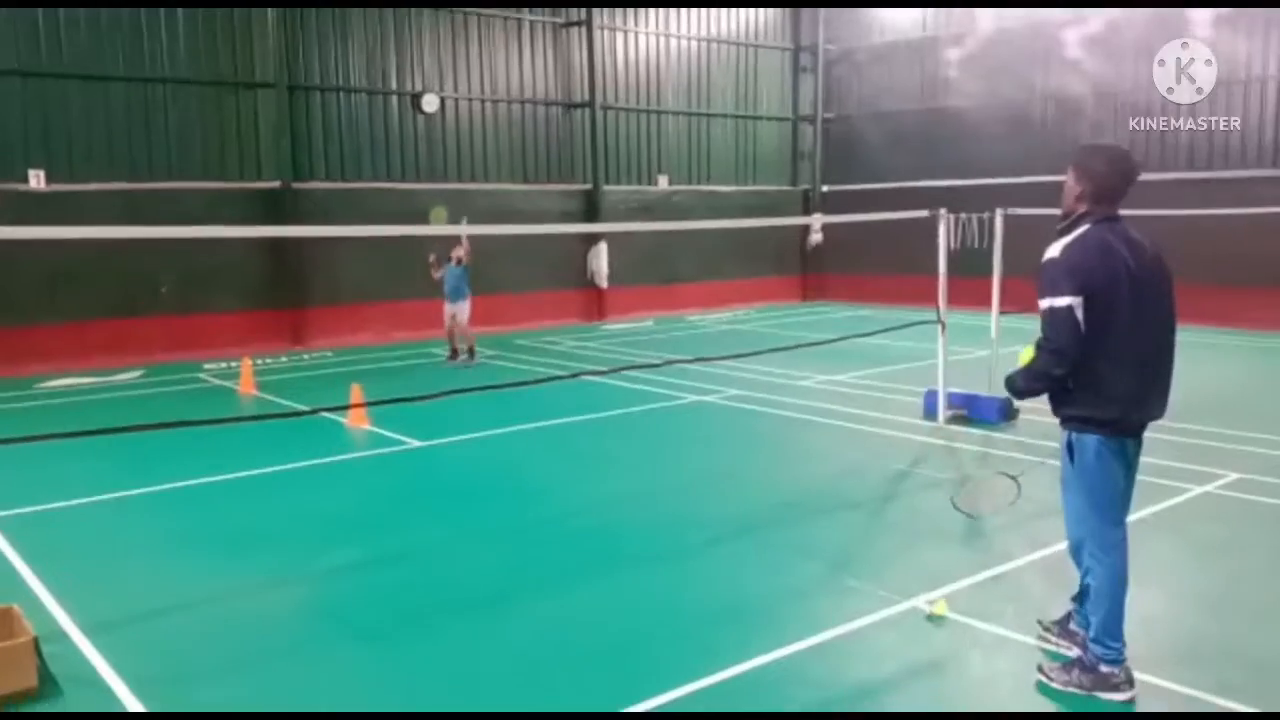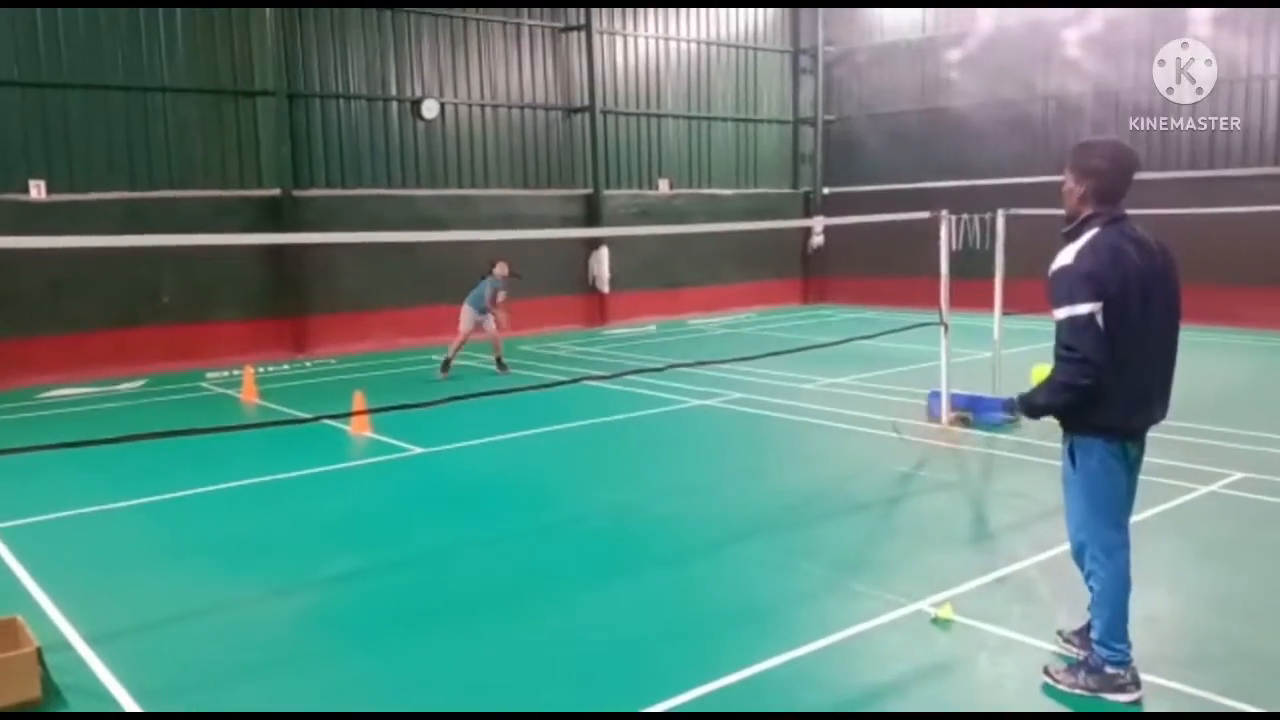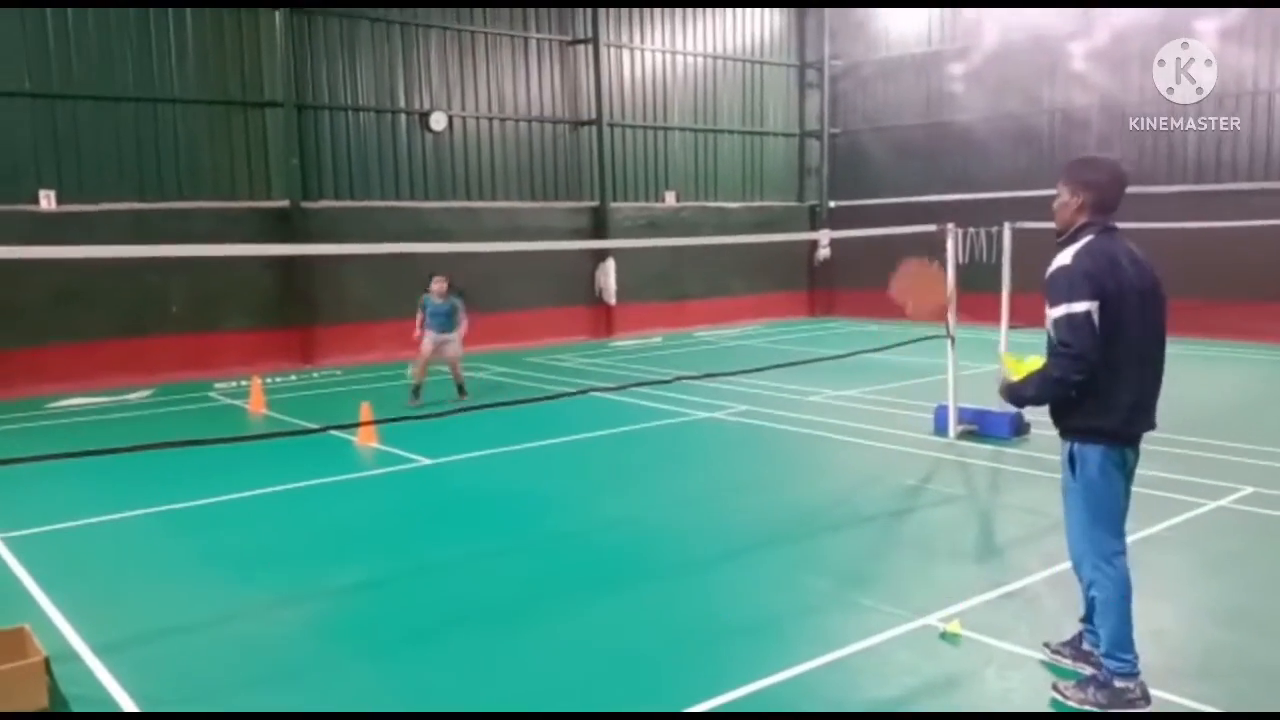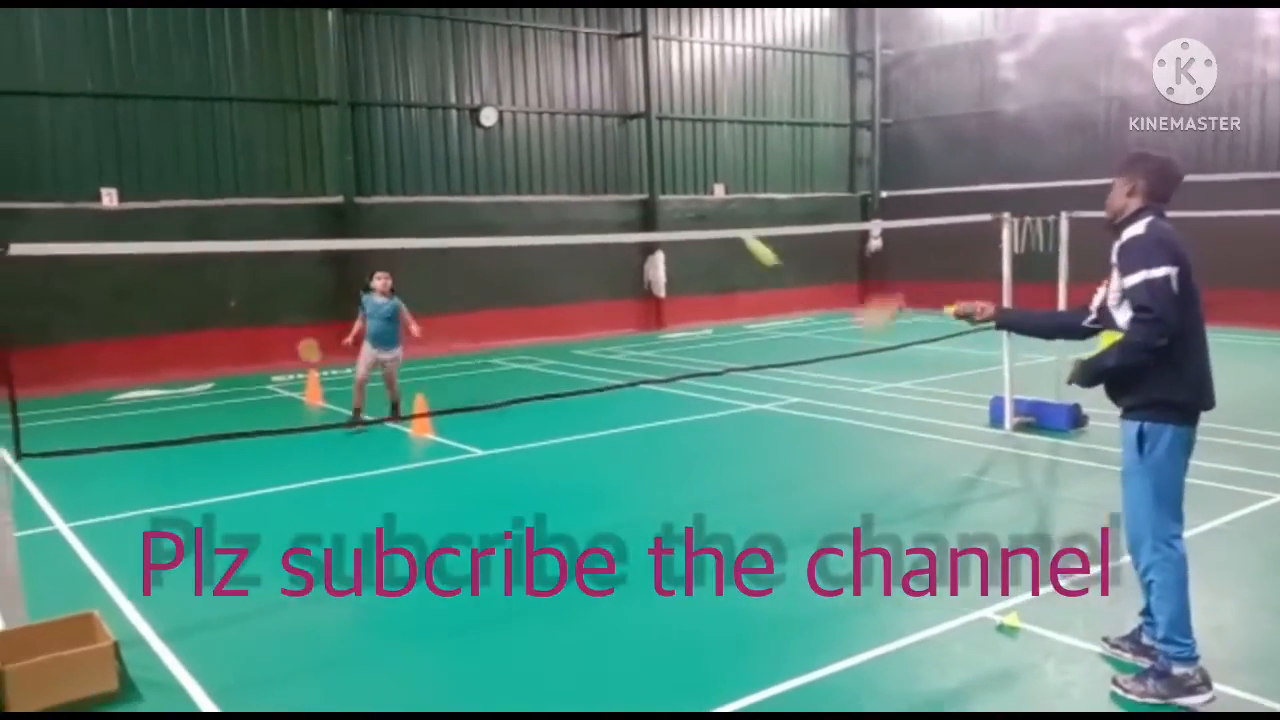
dt=0.7s
person 1, frame 1
left shoulder: (1069, 256)
right shoulder: (1143, 252)
left elbow: (1059, 350)
right elbow: (1151, 336)
left wrist: (1020, 381)
left hip: (1093, 417)
right hip: (1131, 410)
left knee: (1096, 534)
right knee: (1099, 528)
left ankle: (1106, 663)
right ankle: (1084, 621)
person 1, frame 2
left shoulder: (1079, 261)
right shoulder: (1151, 250)
left elbow: (1081, 361)
right elbow: (1154, 337)
left wrist: (1036, 401)
left hip: (1096, 423)
right hip: (1136, 414)
left knee: (1097, 541)
right knee: (1108, 534)
left ankle: (1111, 666)
right ankle: (1100, 629)
person 1, frame 3
left shoulder: (1075, 265)
right shoulder: (1132, 260)
left elbow: (1073, 361)
left wrist: (1020, 390)
right wrist: (1062, 383)
left hip: (1093, 430)
right hip: (1125, 420)
left knee: (1097, 548)
right knee: (1098, 543)
left ankle: (1121, 680)
right ankle: (1096, 640)
person 1, frame 4
left shoulder: (1143, 240)
right shoulder: (1143, 244)
left elbow: (1155, 328)
right elbow: (1085, 320)
left wrist: (1095, 368)
right wrist: (999, 315)
left hip: (1158, 409)
right hip: (1158, 406)
left knee: (1153, 533)
right knee: (1147, 529)
left ankle: (1179, 668)
right ankle: (1156, 632)
